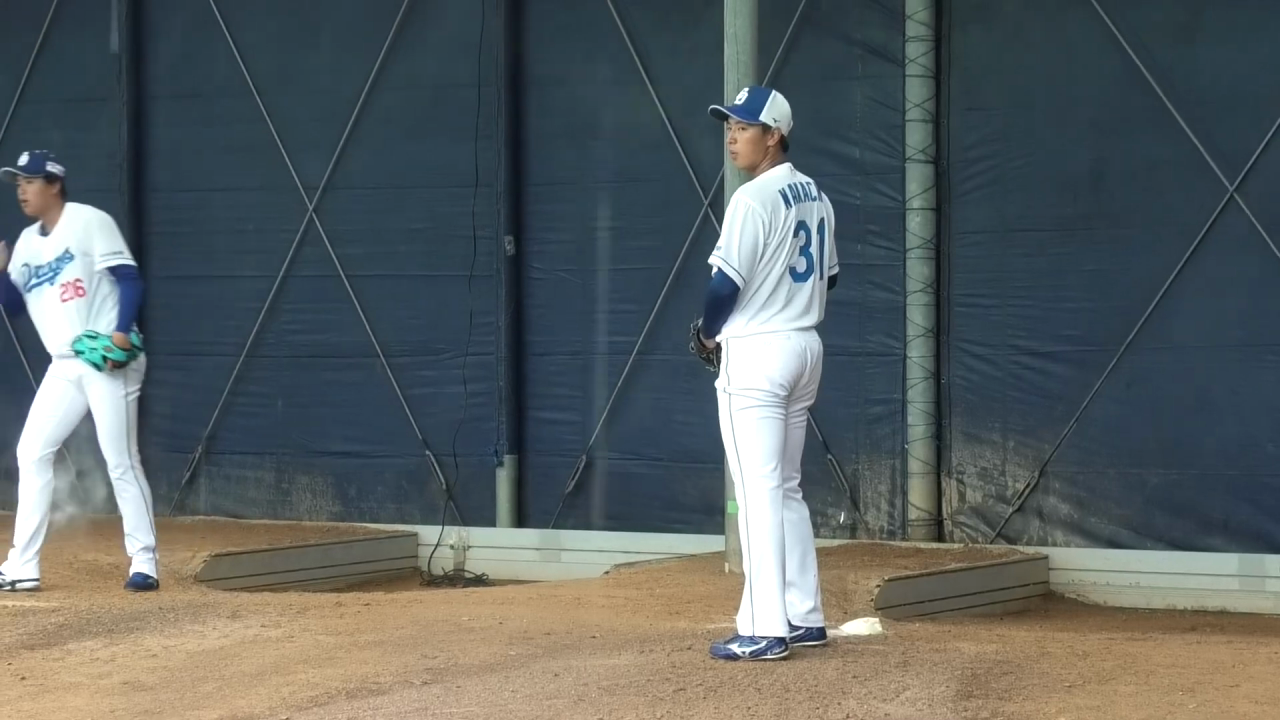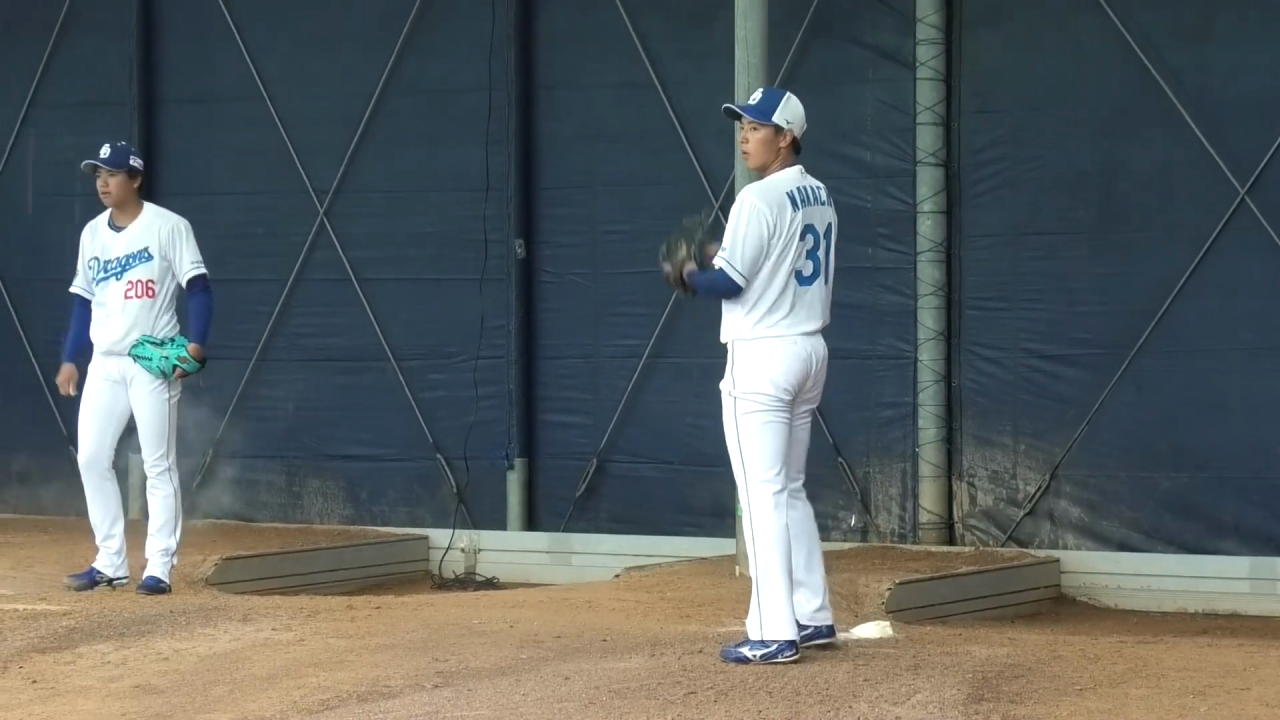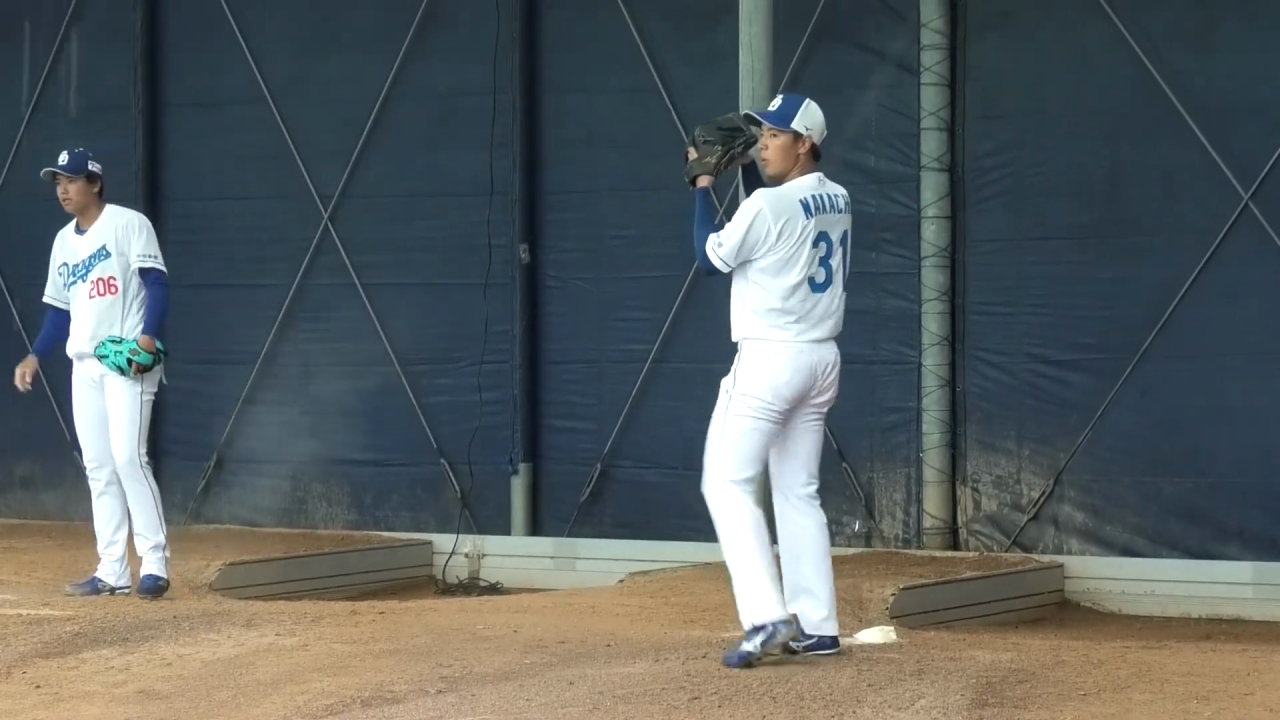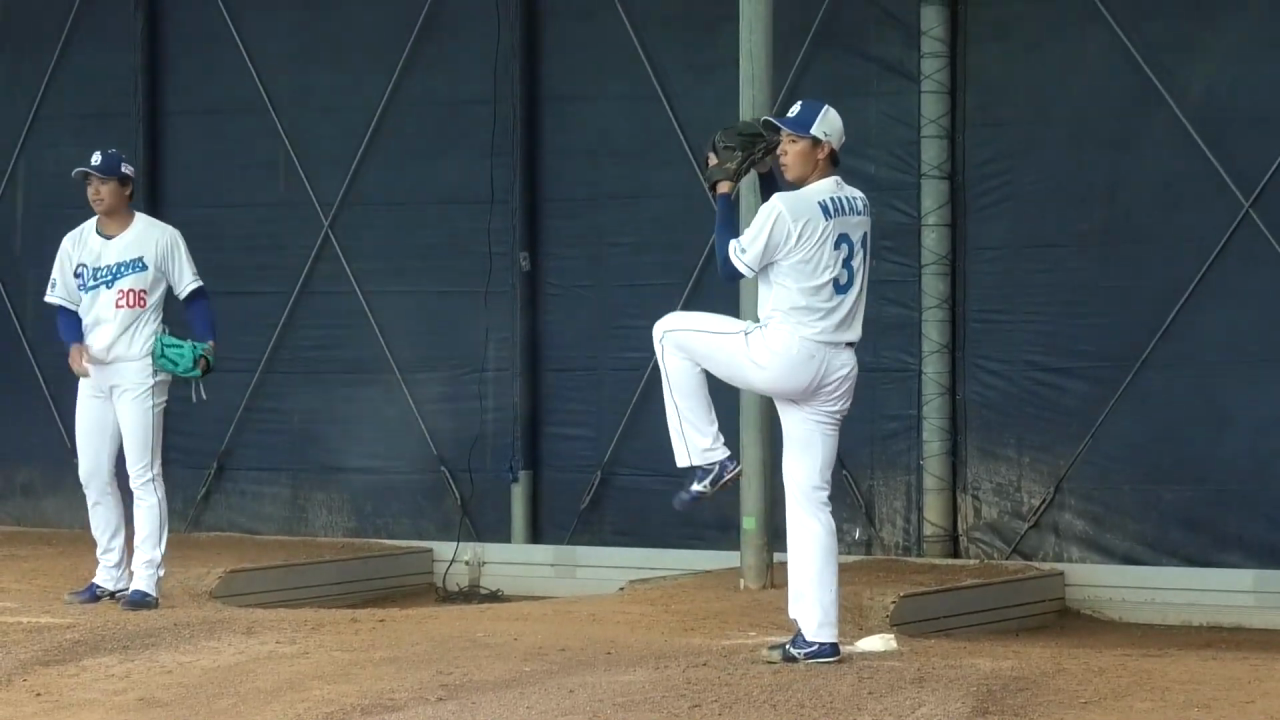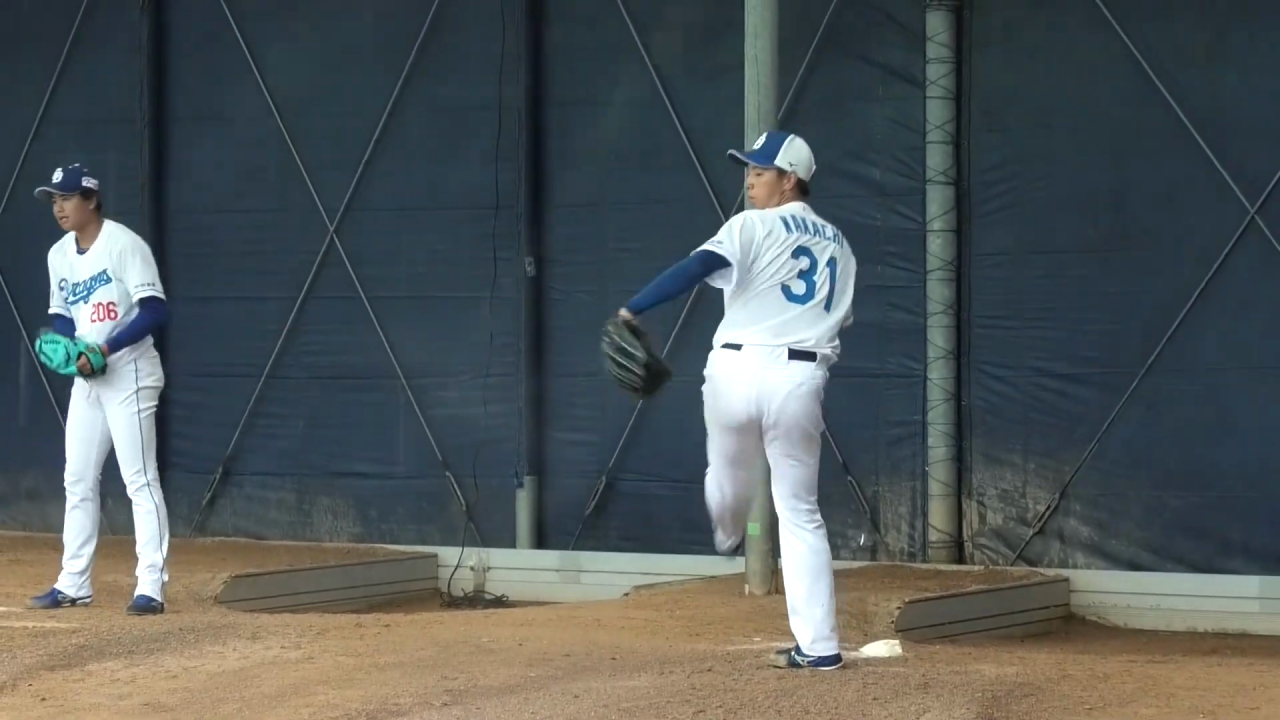
dt=0.7s
person 1, frame 1
left shoulder: (752, 199)
right shoulder: (814, 196)
left elbow: (724, 285)
right elbow: (829, 276)
left wrist: (706, 332)
left hip: (756, 355)
right hip: (805, 349)
left knee: (758, 492)
right knee: (784, 488)
left ankle: (765, 629)
right ankle: (804, 617)
person 1, frame 2
left shoulder: (758, 199)
right shoulder: (821, 197)
left elbow: (728, 282)
left wrist: (690, 273)
right wrist: (720, 257)
left hip: (761, 358)
right hip: (809, 351)
left knee: (762, 495)
right knee: (789, 491)
left ankle: (774, 634)
right ankle: (812, 616)
person 1, frame 3
left shoulder: (767, 205)
right shoulder: (837, 200)
left elbow: (710, 257)
left wrist: (704, 185)
right wrist: (746, 170)
left hip: (771, 361)
right hip: (821, 360)
left knee: (727, 485)
right knee: (799, 493)
left ankle: (766, 617)
right ankle: (817, 626)
person 1, frame 4
left shoulder: (787, 207)
right shoulder: (857, 205)
left elbow: (731, 265)
left wrist: (724, 191)
right wrist: (762, 174)
left hip: (783, 354)
right hip: (835, 368)
left knee: (672, 331)
right knee: (809, 498)
left ankle: (707, 457)
right ankle: (818, 635)
person 1, frame 5
left shoulder: (755, 225)
right shoulder: (839, 244)
left elbow: (707, 263)
left wrist: (634, 303)
left hip: (741, 371)
right hip: (802, 380)
left knee: (726, 481)
right knee: (800, 511)
left ankle: (728, 538)
right ankle: (821, 646)
person 2, frame 1
left shoulder: (90, 221)
left elbow: (128, 277)
left wrist: (123, 332)
left hip: (109, 361)
right hip: (64, 365)
left knee: (120, 461)
left ankle: (144, 562)
person 2, frame 2
left shoulder: (169, 226)
right shoulder: (92, 232)
left elbow: (198, 287)
right elbow: (83, 298)
left wrist: (196, 343)
right wrist: (69, 358)
right hip: (105, 364)
left knee: (158, 466)
right knee: (91, 458)
left ankle: (159, 567)
right ankle: (110, 561)
person 2, frame 3
left shoulder: (128, 223)
right shoulder: (63, 241)
left elbow: (157, 281)
right elbow: (59, 308)
left wrist: (149, 337)
right wrist: (35, 356)
left hip: (129, 362)
right hip: (84, 366)
left knee: (129, 459)
right knee: (99, 469)
left ankle: (155, 563)
right ankle: (113, 570)
person 2, frame 4
left shoulder: (161, 237)
right shoulder: (75, 241)
left elbow: (194, 295)
right elbow: (62, 304)
left wrist: (206, 342)
right wrist: (73, 345)
left hip: (141, 372)
right hip: (94, 374)
left knee: (143, 477)
right knee: (93, 476)
left ankle: (146, 580)
right ankle: (111, 575)
person 2, frame 5
left shoulder: (125, 245)
right shoulder: (58, 254)
left elbow: (155, 310)
right elbow: (62, 314)
left wrist: (106, 349)
left hip: (130, 374)
right hip: (88, 377)
left knee: (139, 480)
right knee: (78, 481)
left ankle: (152, 587)
right ankle: (74, 584)
